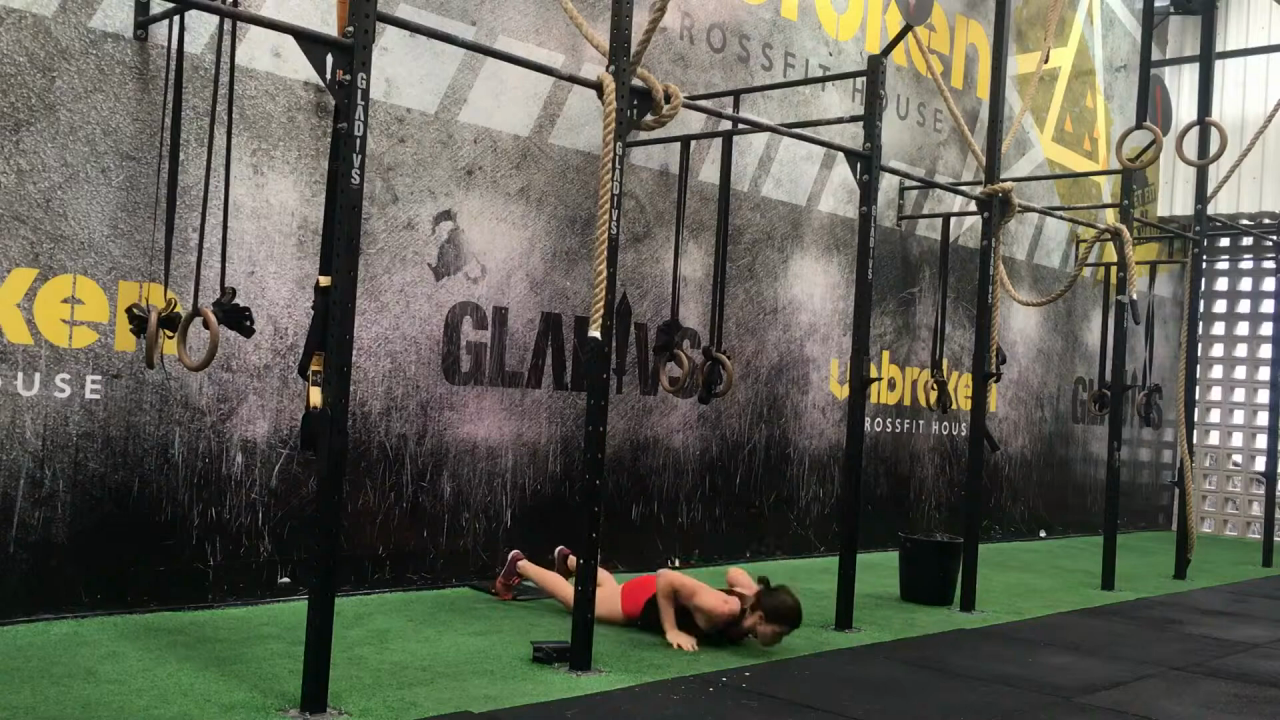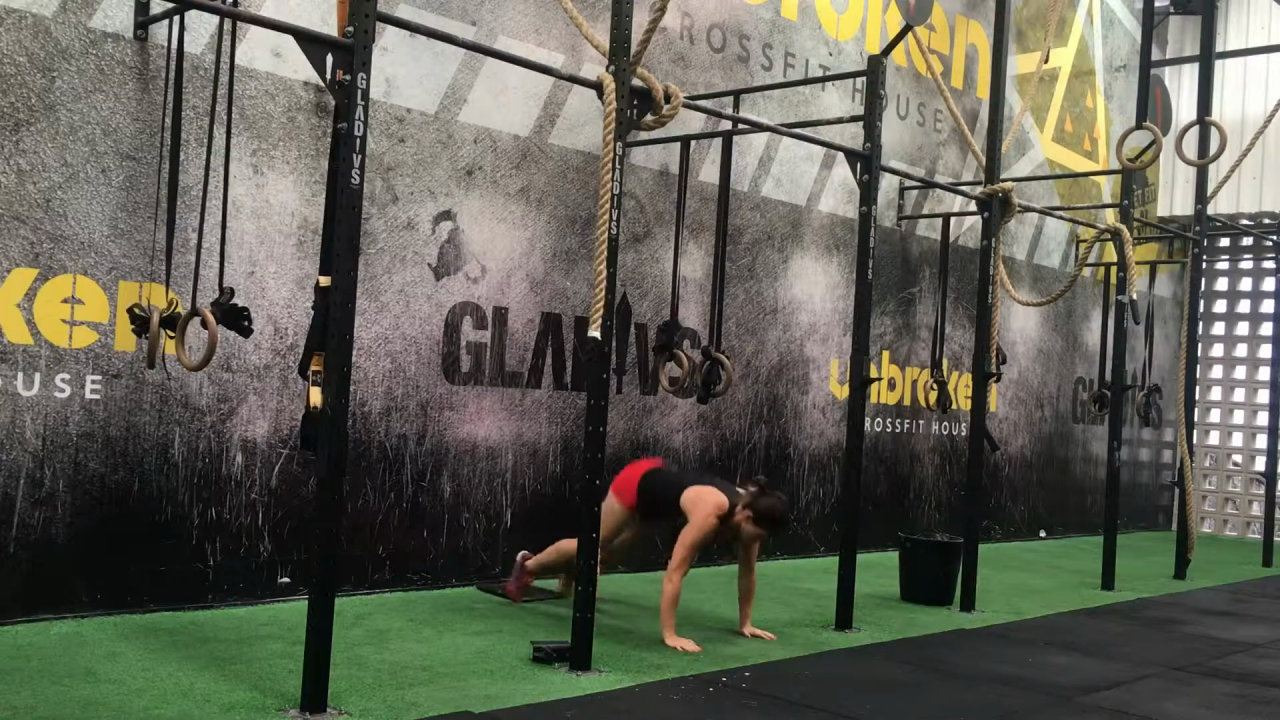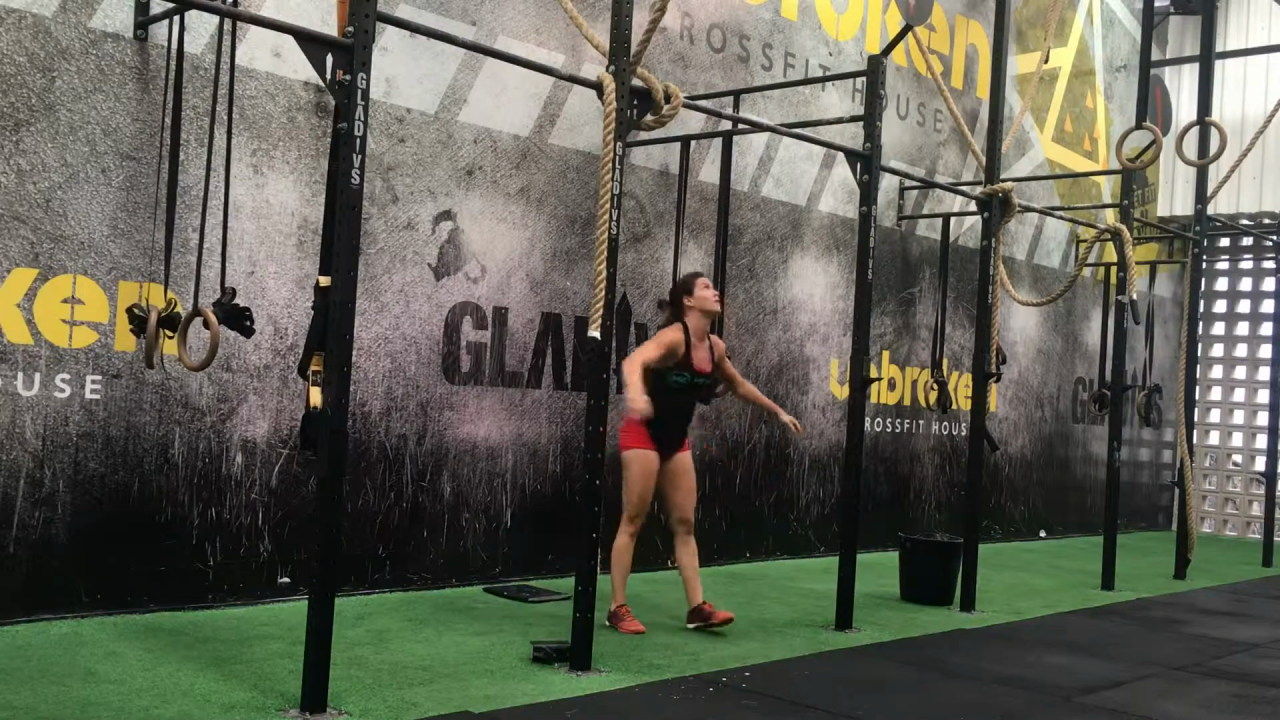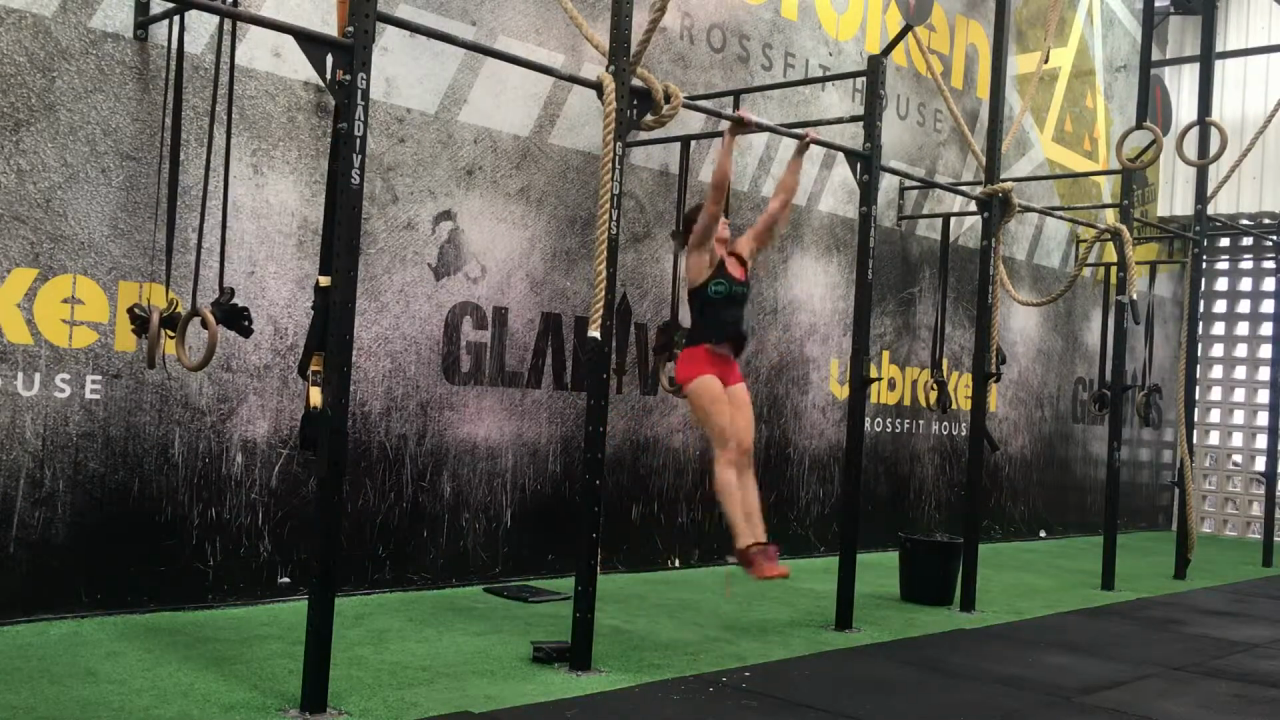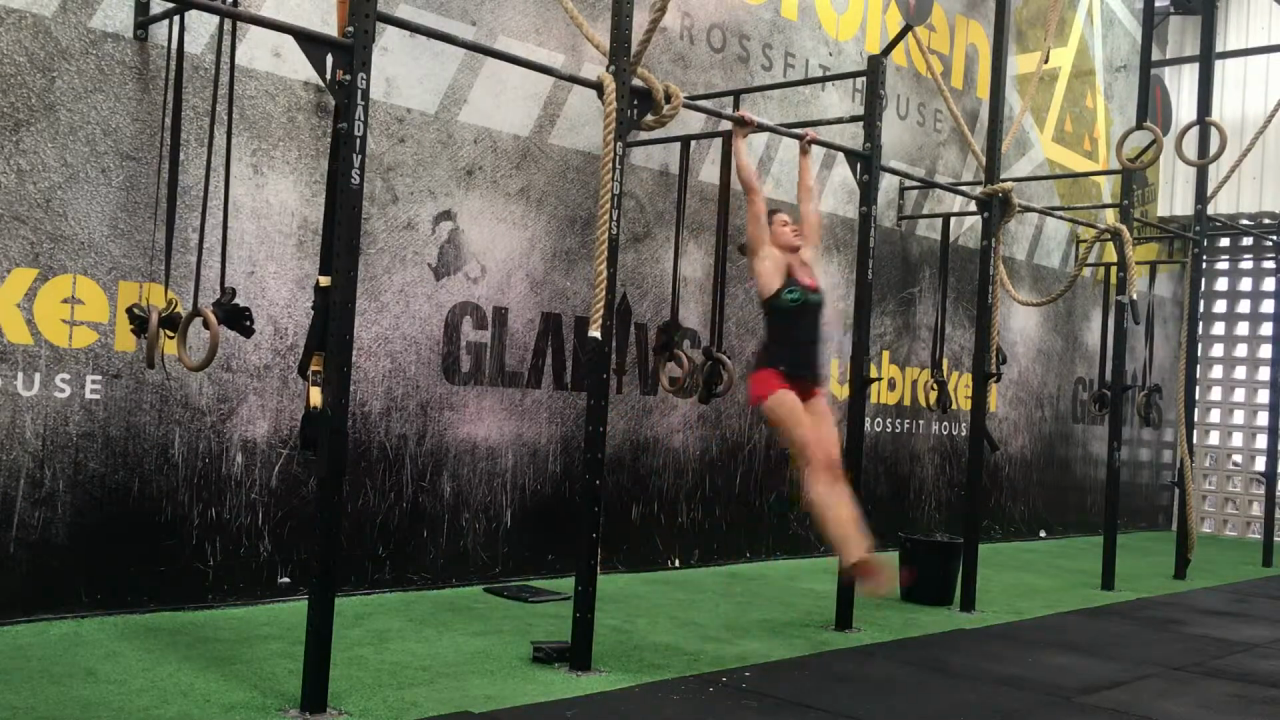
dt=1s
person 1, frame 1
left shoulder: (753, 599)
right shoulder: (722, 612)
left elbow: (734, 572)
right elbow: (663, 576)
left wrist: (743, 631)
right wrist: (672, 632)
left hip: (662, 598)
right hip: (642, 604)
left knee: (612, 585)
right knee: (575, 598)
left ankle: (567, 558)
right ankle: (520, 564)
person 1, frame 2
left shoulder: (745, 510)
right shoulder: (712, 514)
left elbow: (747, 570)
right elbow: (675, 571)
left wrist: (745, 623)
right wrist: (670, 635)
left hip: (656, 479)
right hip: (637, 483)
left knee: (613, 547)
left ankle: (569, 566)
right ankle: (528, 565)
person 1, frame 3
left shoulder: (713, 346)
right shoulder: (673, 336)
left elbow: (739, 385)
right elbow: (632, 362)
left wrist: (780, 413)
right wrist: (635, 390)
left hip: (674, 443)
right hip: (644, 434)
left knee: (684, 524)
right knee: (633, 522)
left ankle: (697, 607)
right ankle: (617, 608)
person 1, frame 4
left shoulder: (742, 254)
right shoulder: (703, 255)
left elbow: (780, 202)
right elbow: (718, 192)
left wrist: (799, 155)
right wrist: (732, 136)
left hip: (730, 366)
right hip: (699, 361)
left knee: (744, 455)
right knee: (728, 452)
left ankle: (759, 544)
right ankle: (748, 546)
person 1, frame 5
left shoulder: (806, 259)
right shoulder: (768, 261)
left elbow: (809, 202)
right elbow: (754, 193)
left wrist: (805, 156)
right wrist: (740, 139)
left hip: (807, 384)
right hip: (773, 378)
left knee: (832, 468)
right knee: (818, 464)
left ankle: (859, 555)
right ankle: (857, 559)
